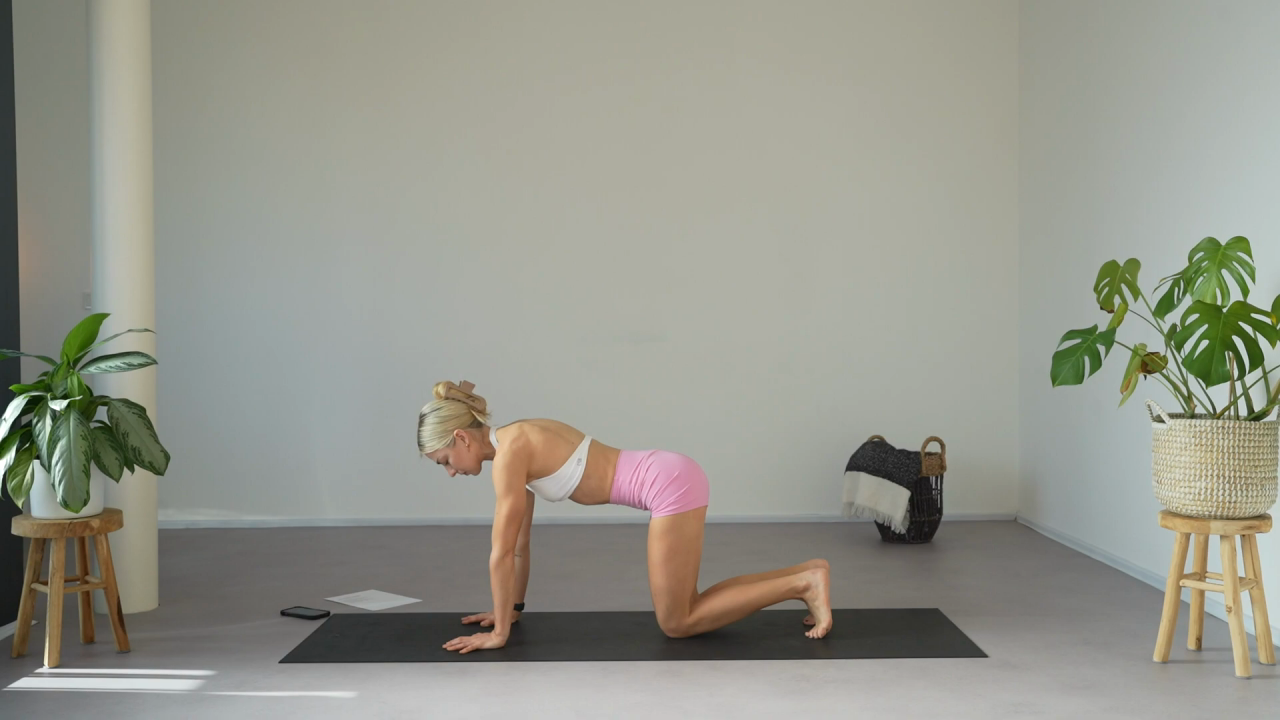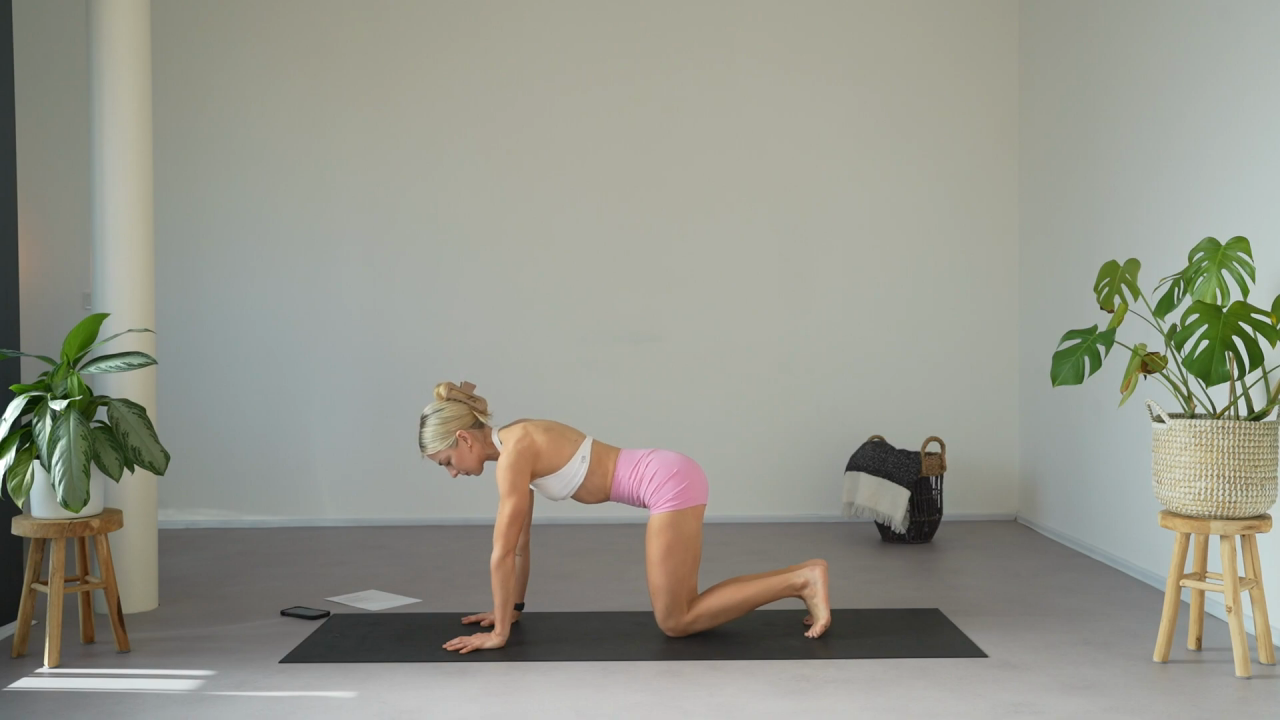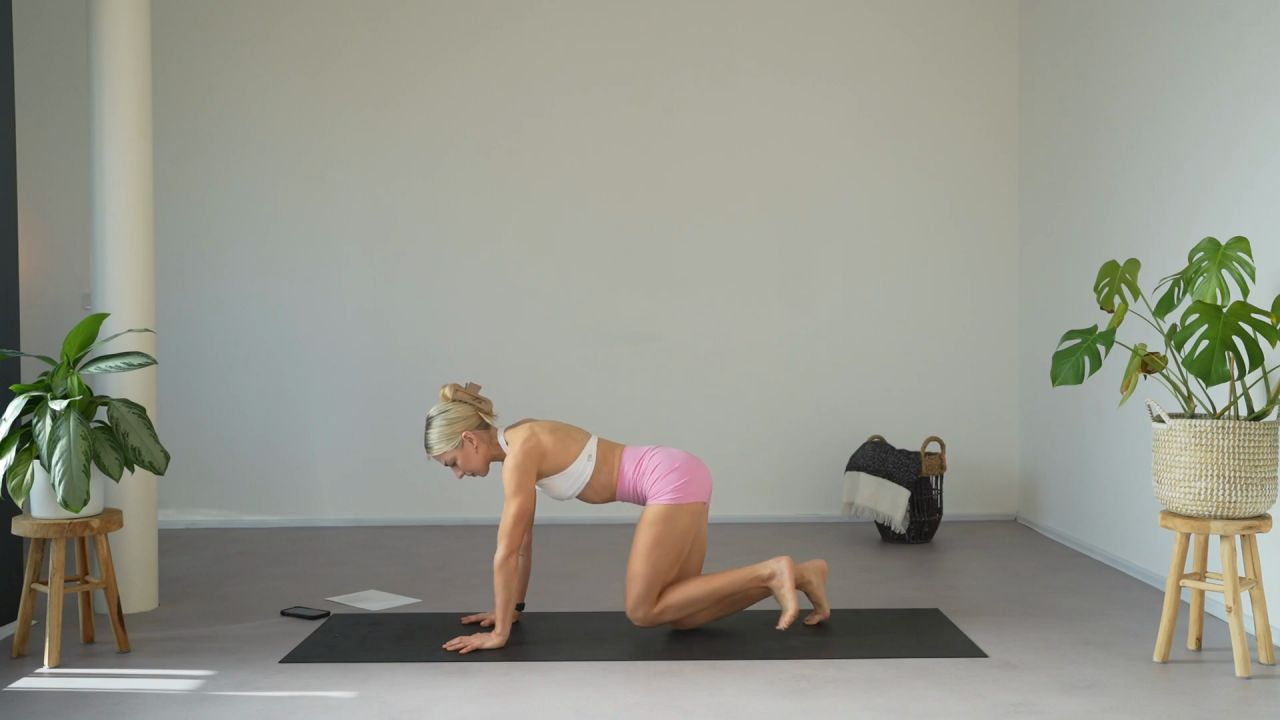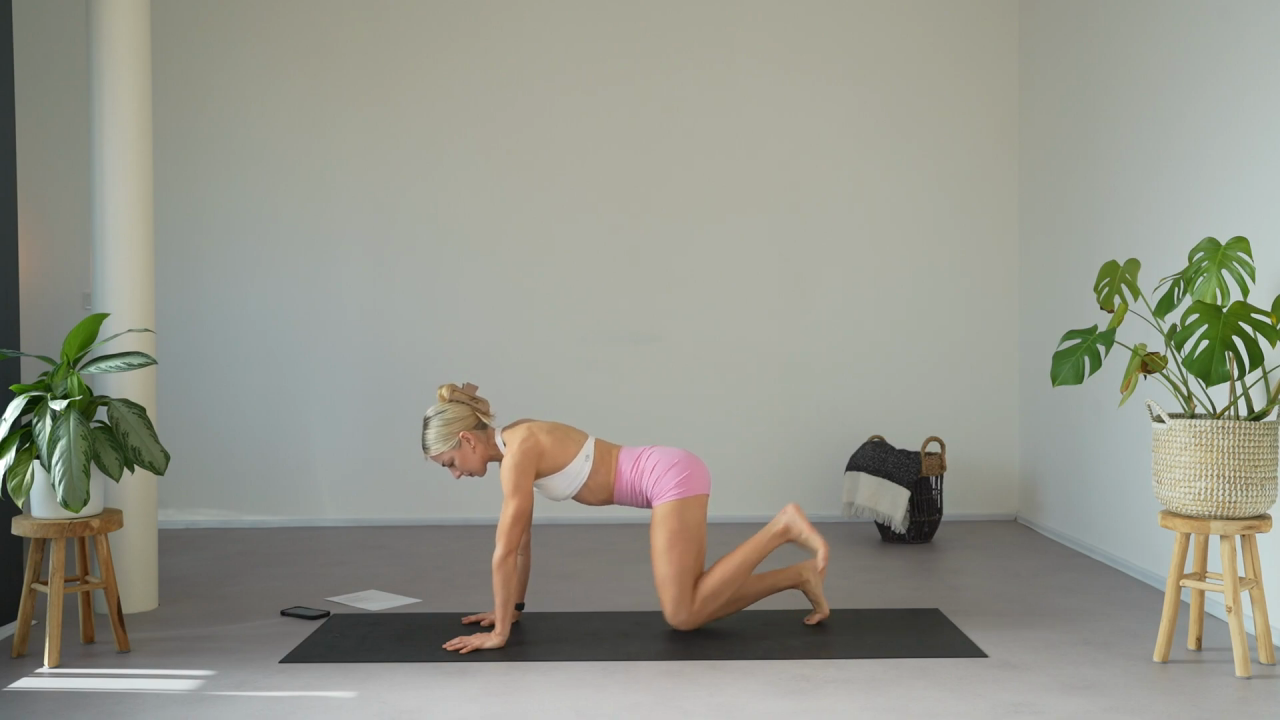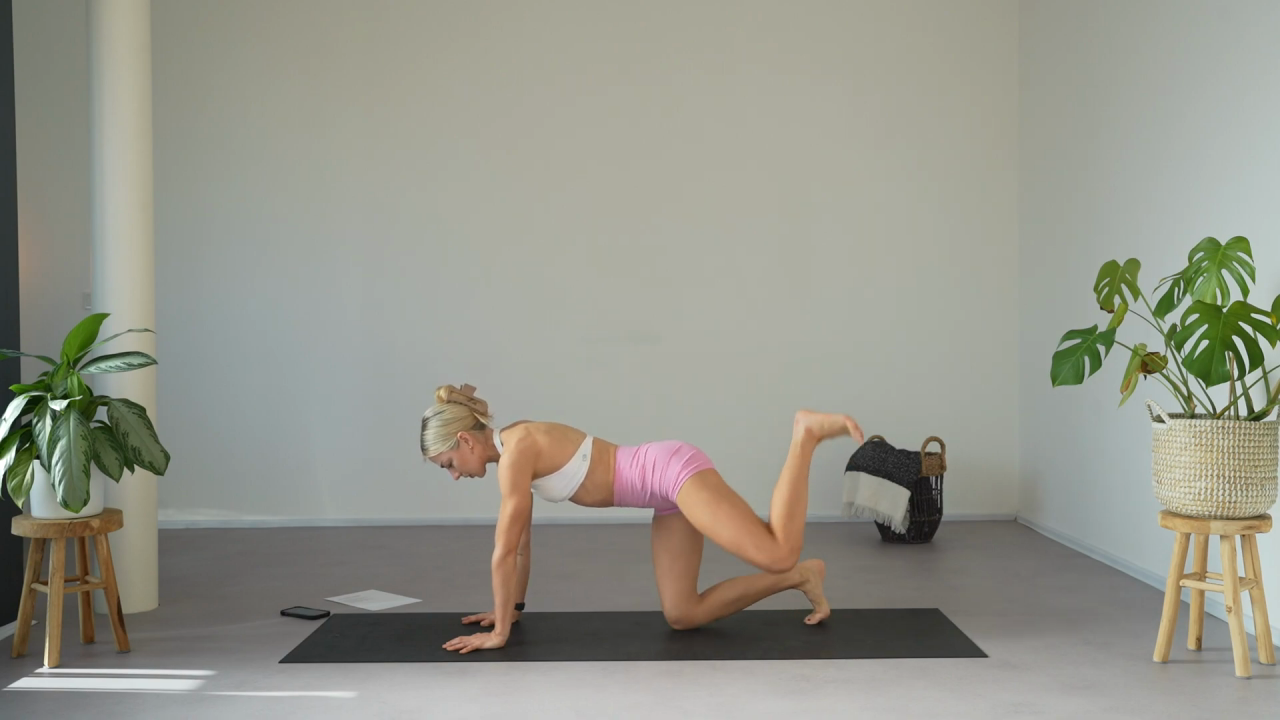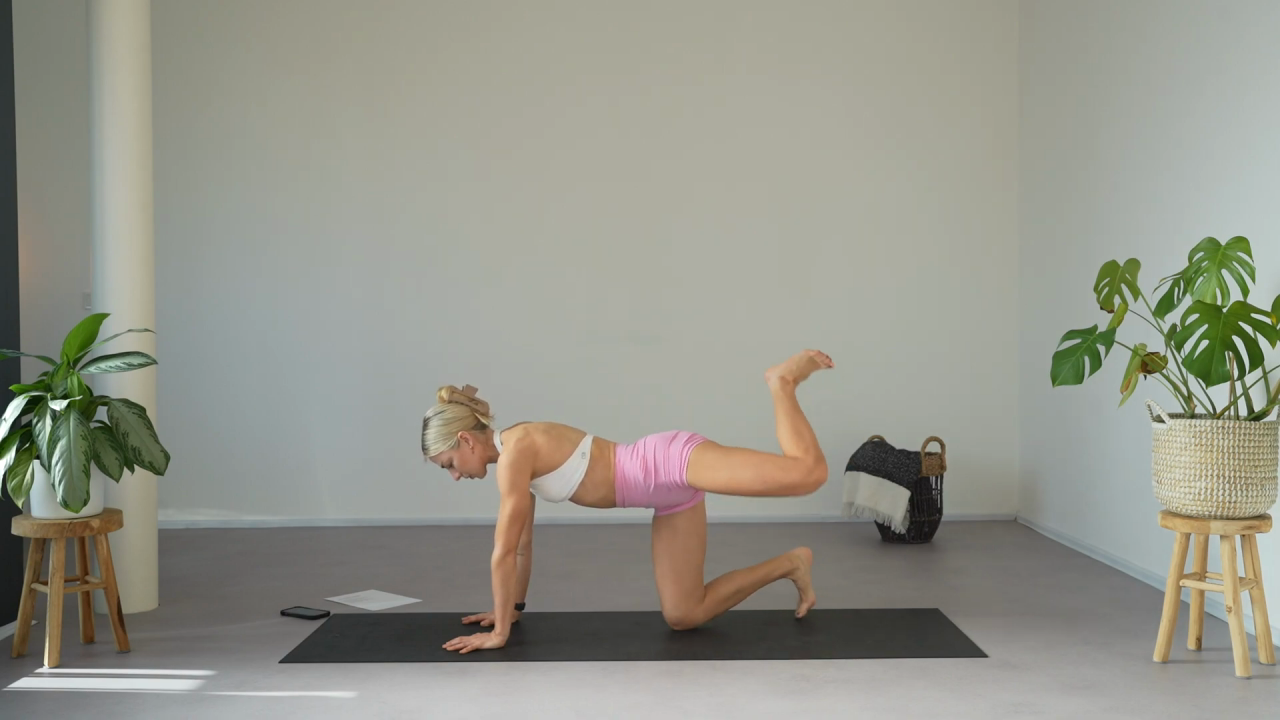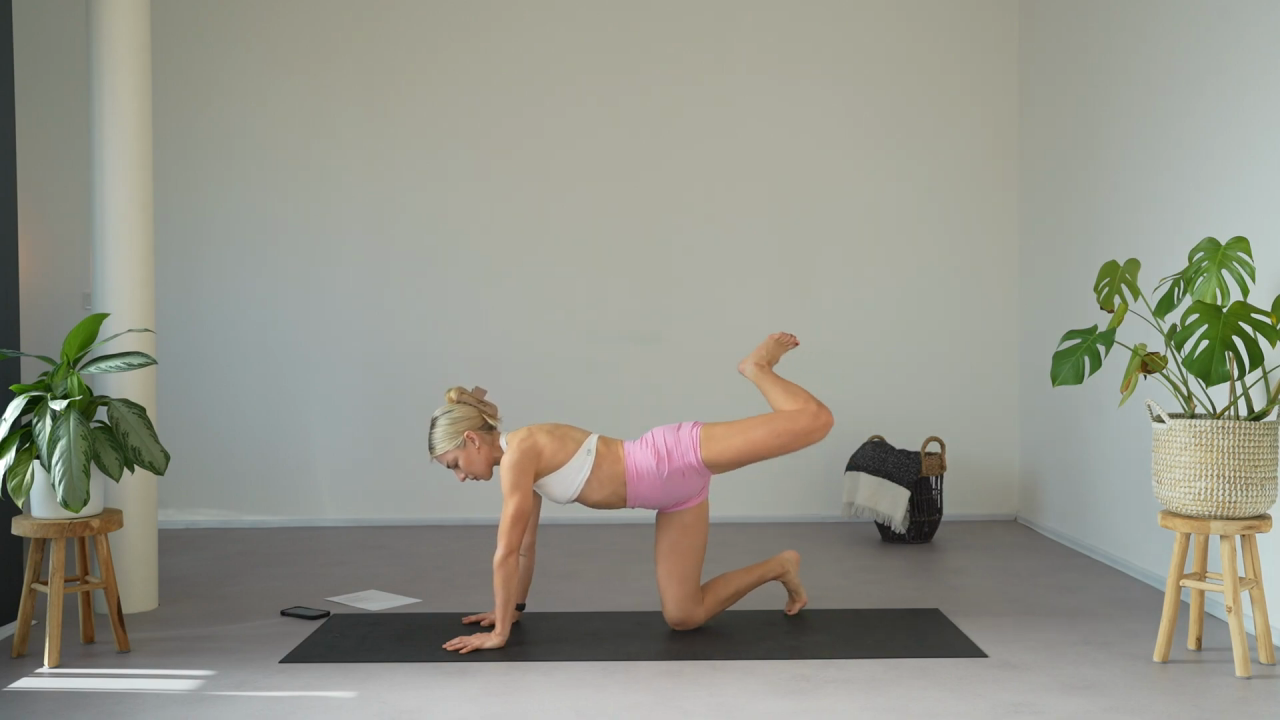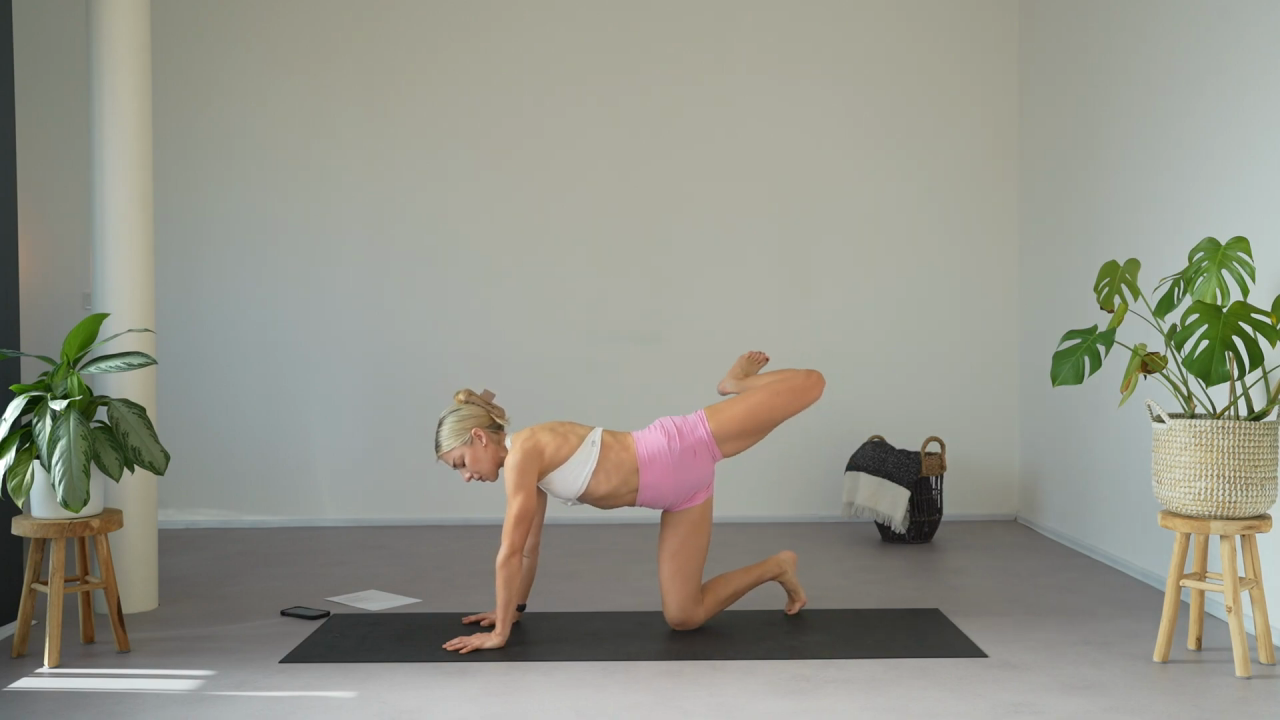
dt=0.4s
person 1, frame 1
left shoulder: (507, 453)
right shoulder: (519, 442)
left elbow: (502, 551)
right elbow: (520, 540)
left wrist: (499, 631)
right wrist: (512, 608)
left hip: (669, 485)
right hip: (672, 478)
left knee: (676, 624)
right knee: (679, 612)
left ankle: (803, 584)
right ankle: (802, 573)
person 1, frame 2
left shoulder: (512, 452)
right shoulder: (516, 443)
left elbow: (503, 550)
right elbow: (520, 540)
left wrist: (500, 632)
right wrist: (511, 607)
left hip: (669, 482)
right hip: (671, 480)
left knee: (674, 622)
right knee: (677, 614)
left ankle: (801, 581)
right ankle: (800, 575)
person 1, frame 3
left shoulder: (519, 452)
right shoulder: (520, 443)
left elbow: (506, 550)
right elbow: (522, 540)
left wrist: (499, 632)
right wrist: (511, 608)
left hip: (674, 478)
right hip: (678, 477)
left knee: (642, 612)
right knee: (683, 616)
left ankle: (767, 573)
right ankle: (800, 575)
person 1, frame 4
left shoulder: (518, 452)
right shoulder: (516, 445)
left elbow: (505, 551)
right elbow: (521, 541)
left wrist: (500, 631)
right wrist: (512, 608)
left hip: (672, 476)
right hip: (667, 481)
left knee: (684, 616)
right knee: (683, 616)
left ankle: (780, 527)
right ankle: (798, 573)
person 1, frame 5
left shoulder: (514, 453)
right shoulder: (517, 451)
left elbow: (504, 551)
right elbow: (521, 543)
left wrist: (500, 631)
right wrist: (511, 608)
left hip: (673, 469)
right hip: (668, 487)
left knee: (777, 555)
right knee: (682, 617)
left ankle: (805, 432)
right ankle: (801, 575)
person 1, frame 6
left shoulder: (513, 453)
right shoulder: (518, 454)
left elbow: (504, 551)
right elbow: (522, 545)
left wrist: (500, 632)
right wrist: (512, 608)
left hip: (672, 461)
right hip: (668, 488)
left knee: (809, 472)
right knee: (683, 616)
left ankle: (780, 381)
right ankle: (788, 565)
person 1, frame 7
left shoulder: (517, 454)
right shoulder: (524, 462)
left elbow: (506, 552)
right elbow: (525, 546)
left wrist: (500, 632)
right wrist: (512, 609)
left hip: (679, 456)
right hip: (674, 491)
left knee: (816, 421)
right knee: (683, 616)
left ankle: (755, 368)
right ankle: (778, 568)
person 1, frame 8
left shoulder: (521, 453)
right shoulder: (532, 467)
left elbow: (510, 552)
right elbow: (529, 548)
left wrist: (500, 632)
right wrist: (513, 609)
left hip: (682, 451)
right hip: (680, 487)
right knee: (683, 617)
right ankle: (776, 567)
